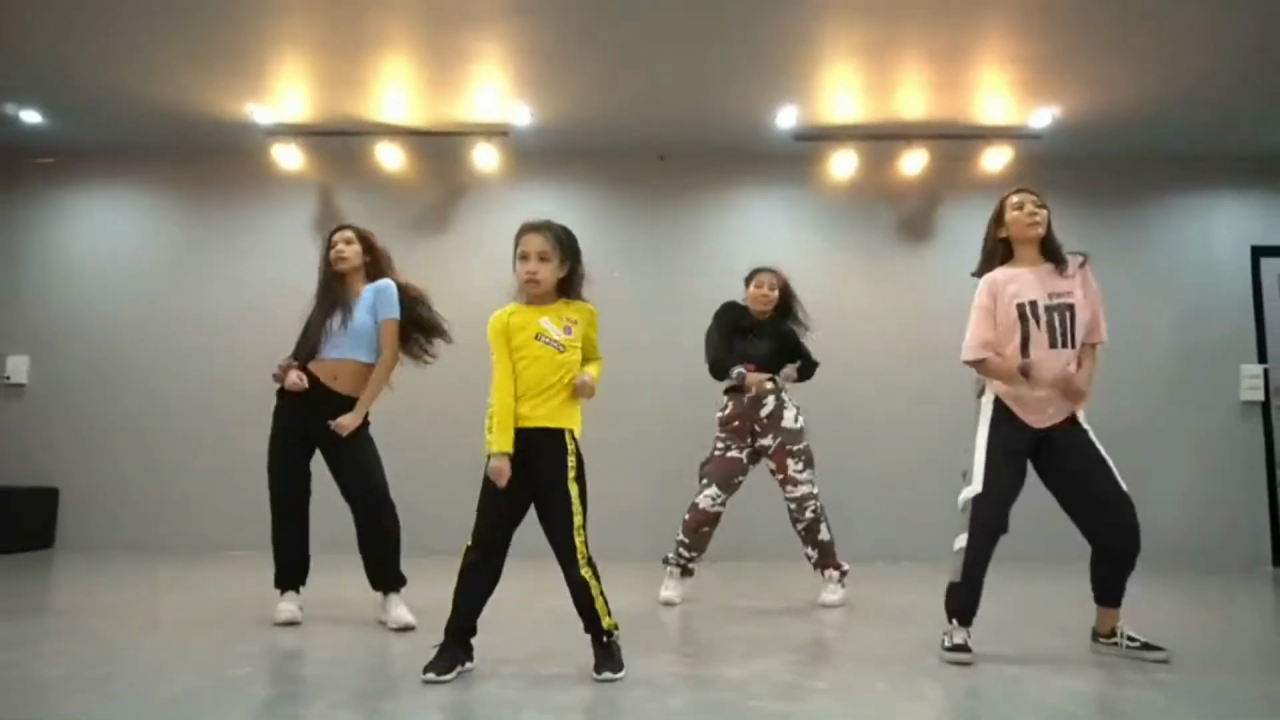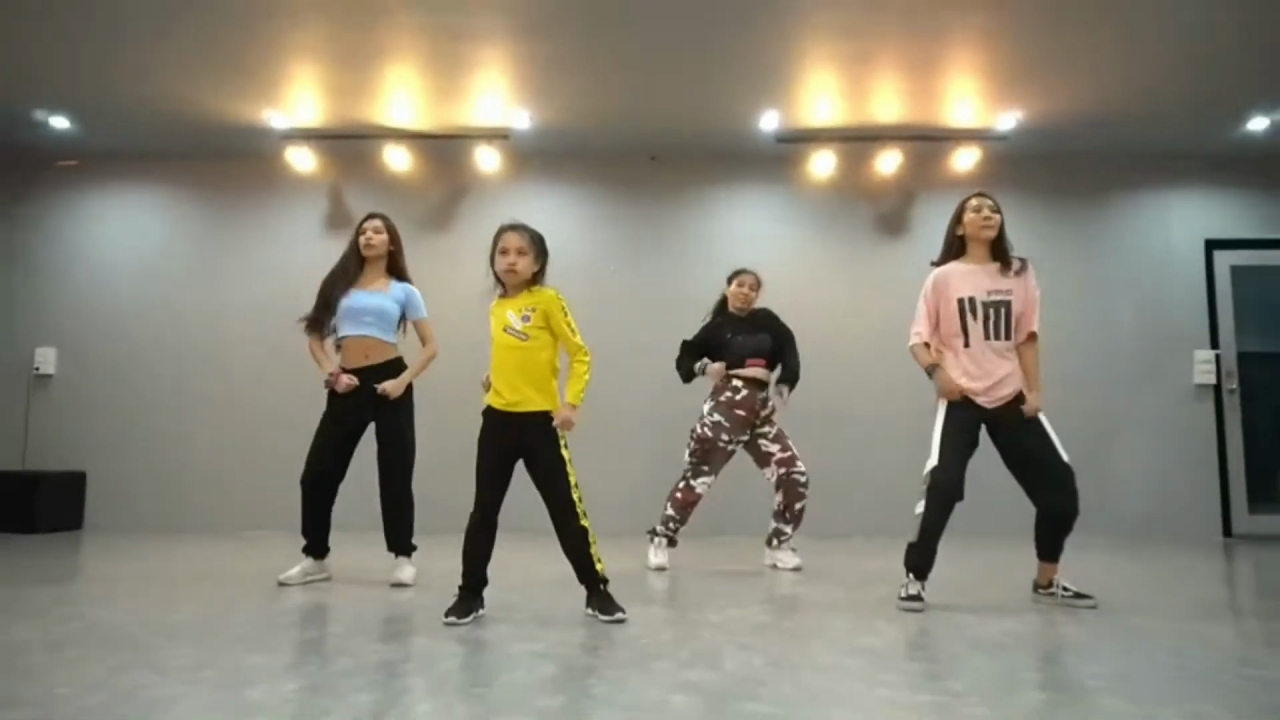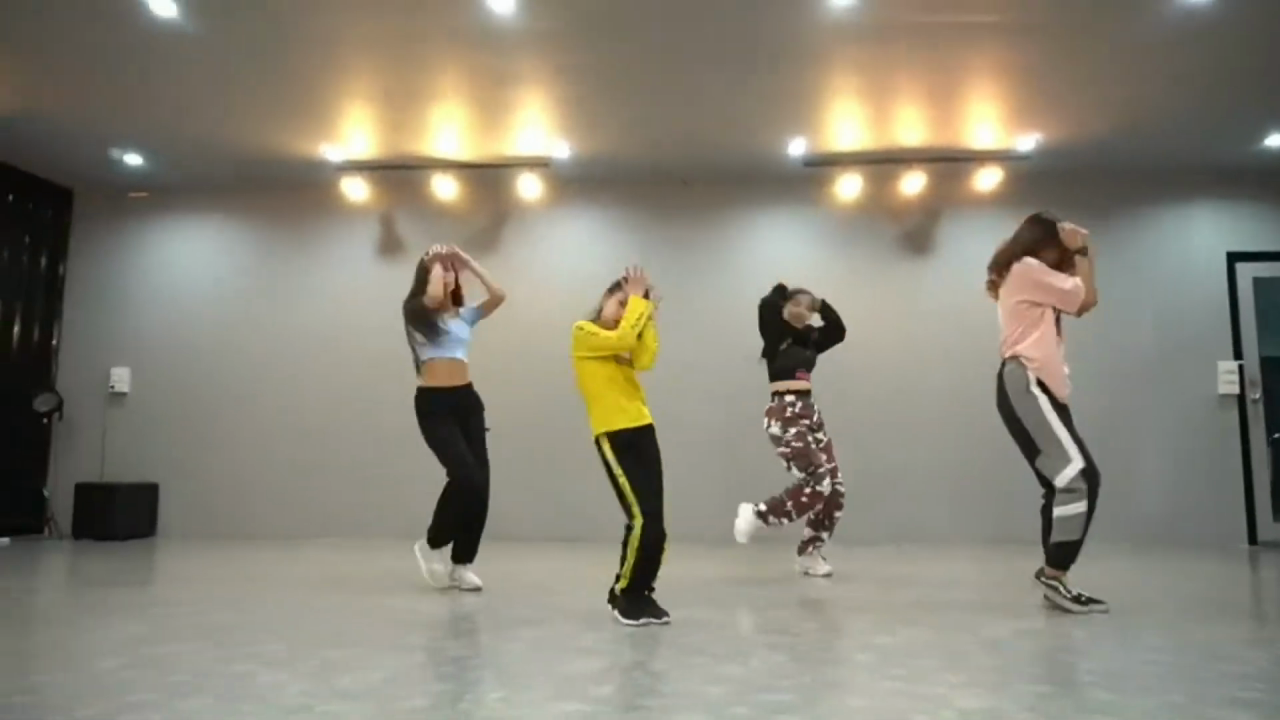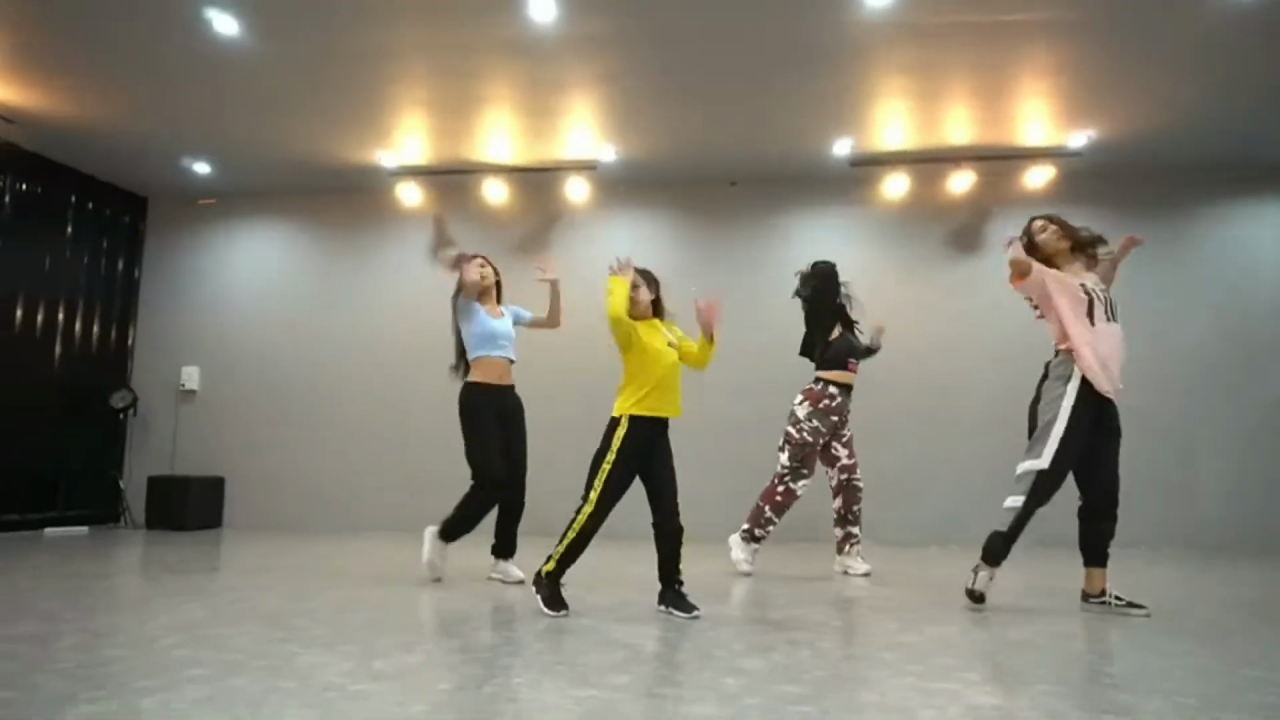
dt=0.5s
person 1, frame 1
left shoulder: (1077, 272)
right shoulder: (994, 283)
left elbow: (1092, 341)
right elbow: (980, 358)
left wrist: (1083, 375)
right wrist: (1033, 374)
left hip: (1062, 415)
right hip: (1005, 411)
left knee: (1117, 516)
right knee: (985, 514)
left ankle: (1108, 629)
right ankle: (958, 625)
person 1, frame 2
left shoulder: (1019, 274)
right shoulder: (943, 278)
left elbow: (1027, 338)
right elbow: (919, 339)
left wrist: (1034, 390)
right wrist: (936, 372)
left hip: (1011, 395)
right hip: (960, 396)
left knee: (1059, 486)
right knee: (942, 485)
left ankle: (1047, 581)
right ankle: (915, 578)
person 1, frame 3
left shoulder: (1040, 282)
right shoulder: (1024, 269)
left elbow: (1084, 305)
right elbow: (1086, 298)
left wrist: (1084, 251)
right wrist: (1078, 251)
left hip: (1043, 388)
right hip: (1025, 384)
left knee: (1063, 482)
right knee: (1078, 476)
left ankle: (1057, 579)
right ankle: (1052, 571)
person 1, frame 4
left shoulder: (1090, 273)
right shoulder: (1047, 277)
right elbow: (1018, 268)
left wrist: (1120, 255)
right wrist: (1017, 246)
left hip: (1101, 390)
right hip: (1071, 381)
left knee: (1102, 492)
right knee: (1041, 475)
left ankle: (1096, 589)
right ankle: (986, 567)
person 2, frame 1
left shoulder: (583, 315)
right shoulder: (505, 318)
left elbow: (592, 361)
right elbow: (501, 386)
left wrist: (589, 377)
right wrist: (499, 450)
left hip: (557, 441)
right hip: (511, 444)
left knee: (572, 549)
right knee: (484, 547)
left ankle: (604, 639)
right ankle: (457, 643)
person 2, frame 2
left shoulder: (547, 300)
right shoulder: (496, 307)
left elbow: (580, 354)
left wrist: (571, 403)
right wrist: (492, 376)
left hip: (540, 420)
right hip: (497, 419)
left knee: (567, 509)
right knee: (483, 510)
left ankle: (596, 590)
right ankle: (471, 594)
person 2, frame 3
left shoulder: (633, 336)
right shoulder: (584, 332)
left elbow: (642, 357)
right elbow: (620, 341)
left wrist: (646, 313)
right wrist: (639, 301)
left hip: (644, 433)
right hip: (611, 436)
left knee: (654, 520)
right knee: (639, 515)
left ankle: (641, 594)
right ankle: (622, 592)
person 2, frame 4
left shoulder: (668, 329)
right shoulder: (628, 329)
left elbow: (698, 360)
right elbow: (615, 313)
left wrist: (708, 332)
right wrist: (619, 279)
left hip: (658, 429)
right hip: (630, 425)
left knee: (668, 513)
right knee: (595, 505)
left ankle: (670, 590)
right ankle: (548, 577)
person 3, frame 1
left shoulder: (383, 289)
right shoulder: (328, 300)
left elbow: (388, 356)
left wrist: (358, 412)
right wrist: (289, 371)
left hip: (346, 412)
right hip: (301, 402)
left knee: (374, 502)
right knee: (288, 500)
left ankle: (390, 595)
right ankle: (289, 592)
person 3, frame 2
left shoulder: (405, 292)
right shoulder: (340, 285)
left elbow: (430, 346)
right elbow: (315, 336)
left wrist: (404, 381)
right wrist: (331, 372)
left hip: (389, 383)
right hip: (349, 387)
left knee: (395, 473)
right knee: (318, 473)
left ankle: (402, 557)
right ankle: (316, 558)
person 3, frame 3
left shoulder: (464, 314)
right shoulder: (423, 314)
left elbow: (497, 298)
right elbow: (435, 297)
left wrist: (470, 267)
right wrist: (432, 265)
left hip: (466, 401)
right hip: (433, 404)
left knee: (478, 484)
right knee: (467, 477)
left ankle: (461, 564)
right ankle: (432, 545)
person 3, frame 4
left shoulder: (508, 312)
right shoulder: (467, 305)
left elbow: (552, 322)
right elbow: (468, 283)
left wrist: (553, 286)
right wrist: (460, 263)
left hip: (508, 399)
right hip: (479, 398)
left knee: (514, 480)
right knee: (491, 478)
left ankle: (503, 559)
right ankle: (442, 536)
person 4, frame 1
left shoulder: (782, 329)
right shoulder: (728, 315)
left elbow: (806, 363)
right elbow: (716, 354)
left wrist: (793, 371)
right wrist: (741, 375)
left hip: (775, 410)
right hip: (736, 413)
left knee: (801, 492)
right knee: (710, 495)
left ankle: (832, 576)
right ankle: (676, 572)
person 4, frame 2
left shoulder: (767, 320)
right shoulder: (716, 327)
left elbow: (788, 353)
right elbow: (685, 359)
left wrist: (785, 384)
right wrist: (704, 367)
left hip: (761, 406)
right hip: (727, 403)
left knee: (795, 475)
right knee: (698, 475)
left ankle: (778, 547)
right ankle: (661, 540)
person 4, frame 3
left shoulder: (810, 338)
right shoulder: (776, 333)
left elbow: (838, 331)
right elbow: (768, 305)
left wrist: (818, 301)
right wrist: (785, 291)
left hip: (808, 412)
right hip: (785, 414)
left knee: (834, 488)
right knee: (816, 485)
left ankle: (809, 554)
right ankle: (755, 514)
person 4, frame 4
left shoulder: (840, 321)
right shoulder: (824, 315)
right elbow: (825, 274)
left wrist: (874, 345)
right wrist: (814, 275)
left hip: (839, 407)
right hip: (818, 403)
left knee: (848, 482)
right knee: (792, 479)
left ankle: (848, 553)
right ankle: (745, 541)
